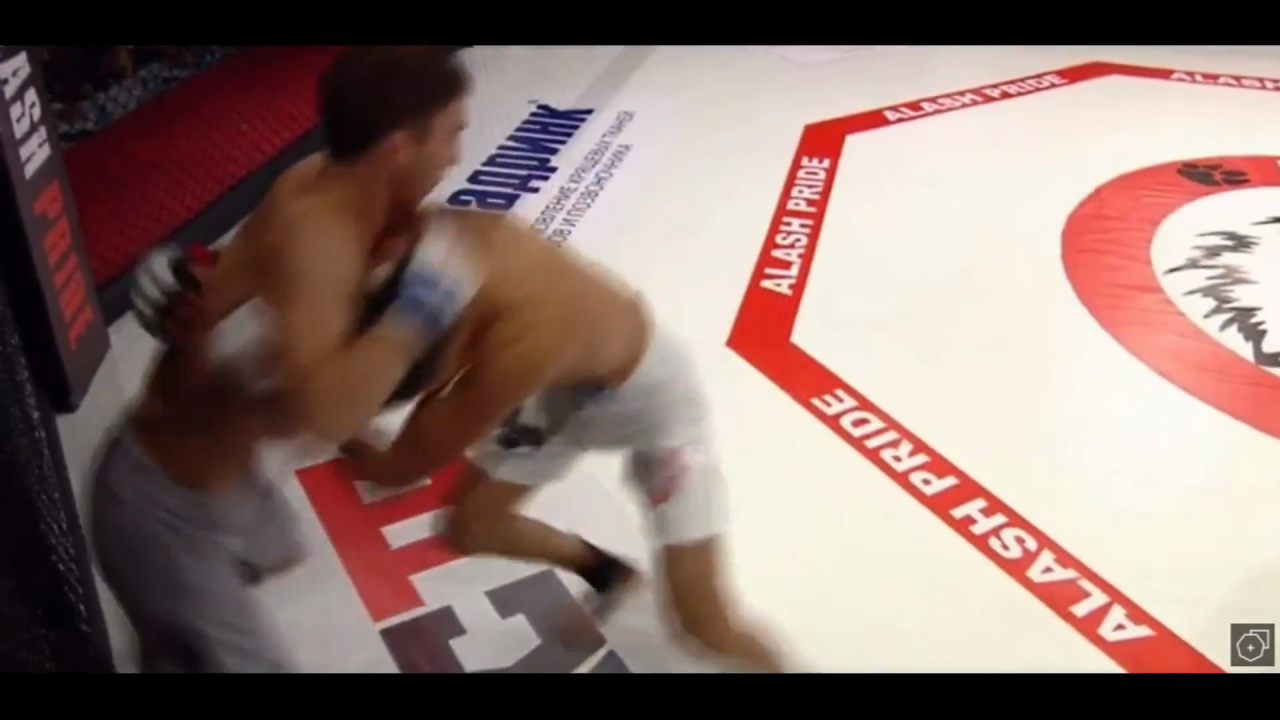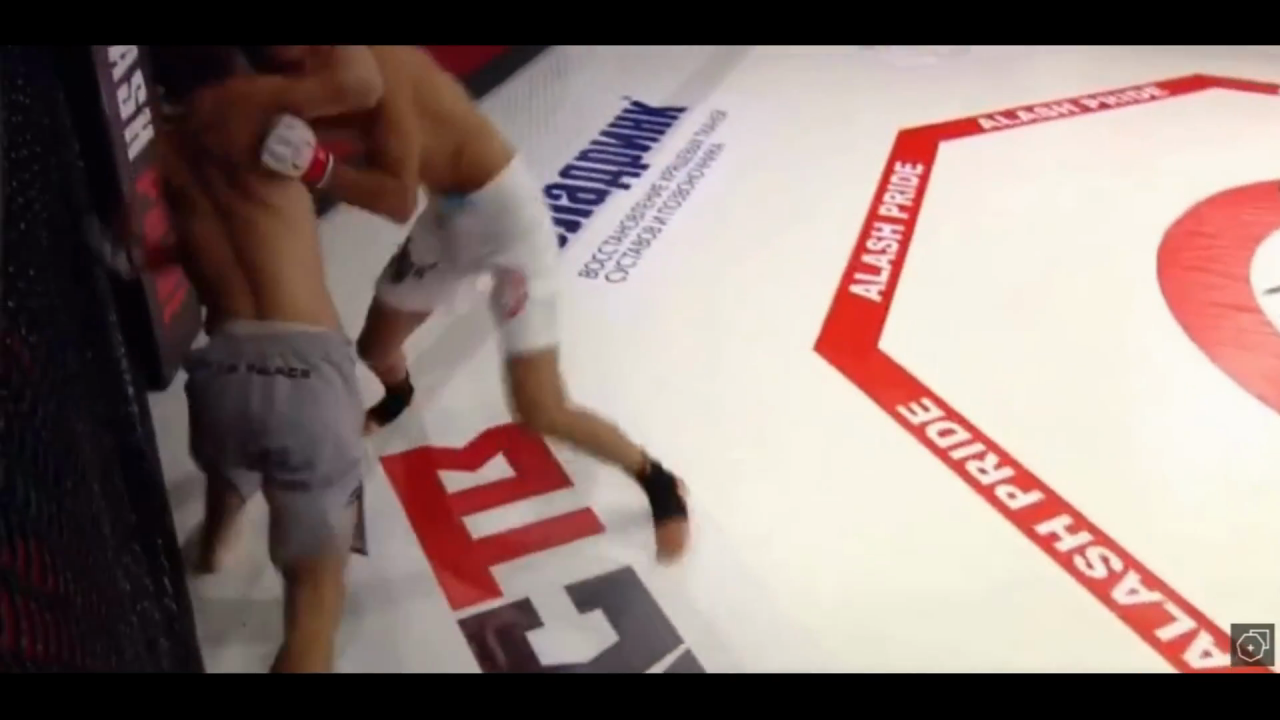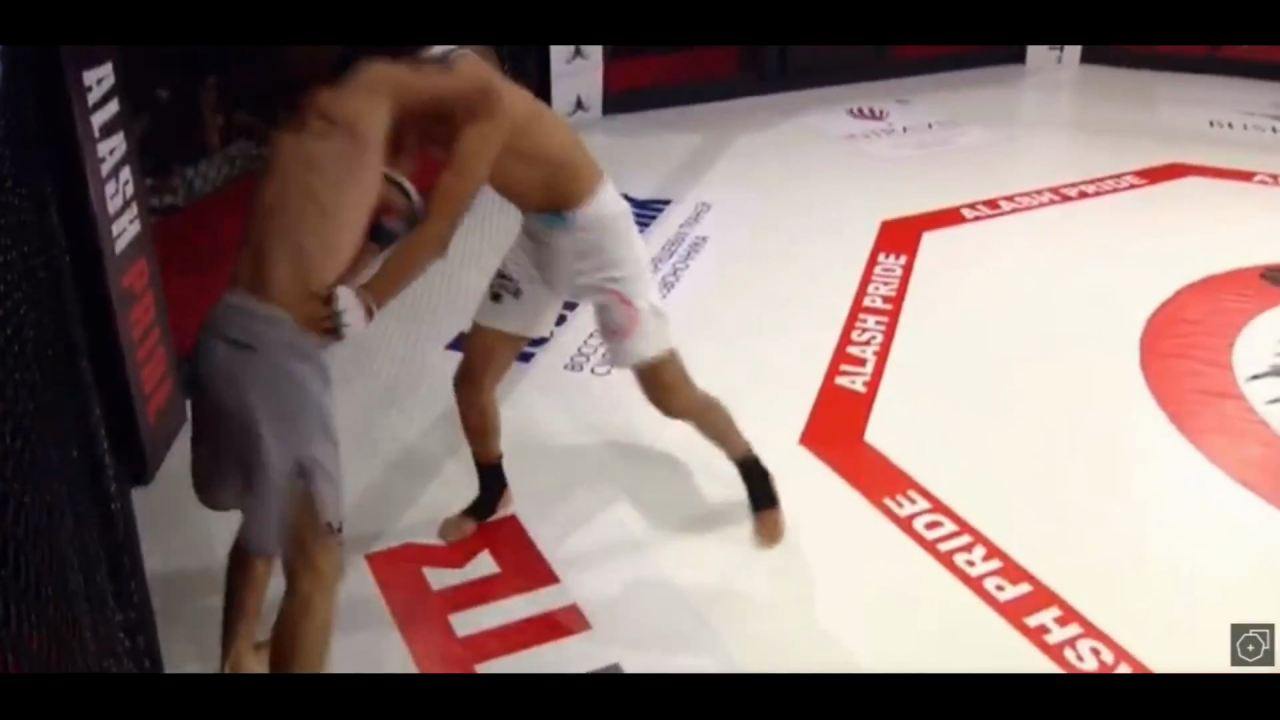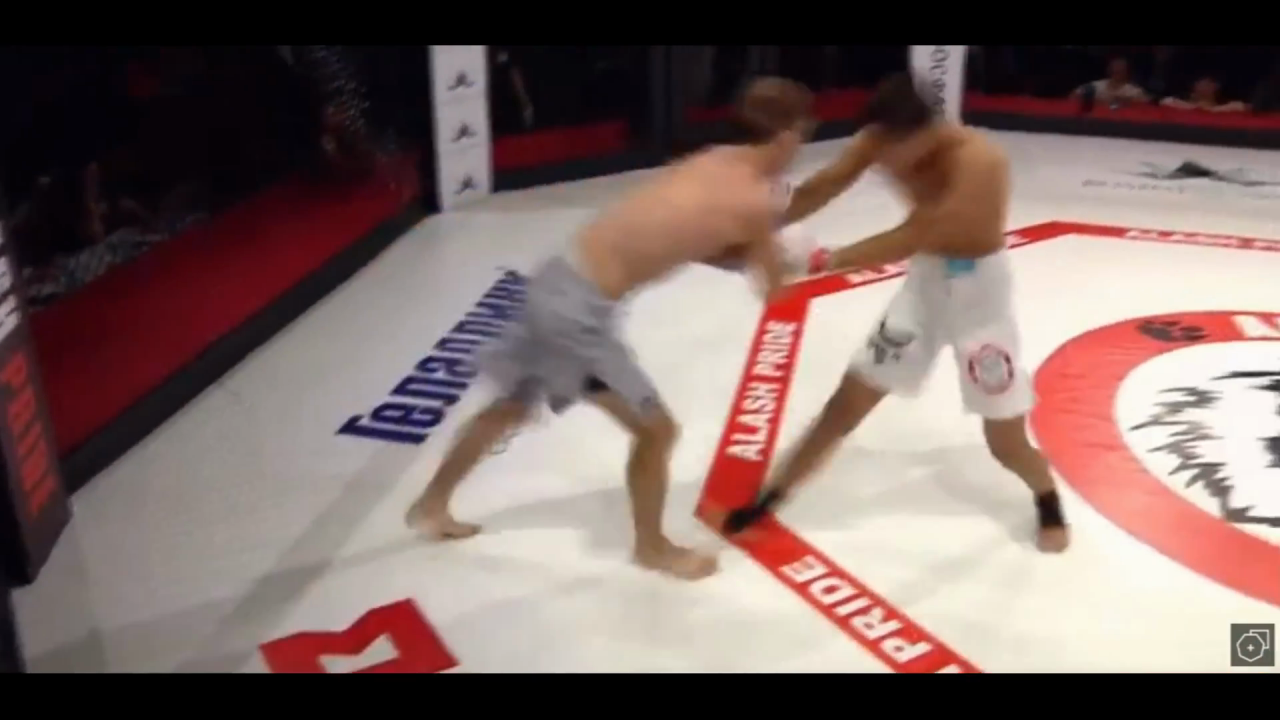
dt=1s
person 1, frame 1
left shoulder: (313, 182)
right shoulder: (309, 241)
right elbow: (320, 415)
right wrist: (420, 311)
right hip: (160, 511)
left knee: (276, 553)
person 1, frame 2
left shoulder: (175, 166)
right shoulder: (217, 112)
right elbow: (360, 84)
left hip: (226, 372)
right hip: (309, 377)
left knee: (232, 461)
right knee: (316, 600)
left ankle: (216, 541)
person 1, frame 3
left shoulder: (293, 137)
right shoulder: (367, 90)
right elbow: (474, 88)
left wrist: (367, 203)
left hip: (224, 341)
right hip: (279, 354)
left knee: (266, 522)
right knee: (317, 559)
left ankle: (238, 660)
person 1, frame 4
left shoulder: (716, 161)
right shoulder: (756, 206)
right elbow: (775, 281)
left hip: (558, 282)
right hip: (577, 313)
left knee: (513, 406)
right knee: (657, 431)
left ankle: (430, 508)
right ankle: (651, 546)
person 2, frame 1
left shoulder: (522, 339)
right shoulder: (435, 235)
left elbow: (401, 469)
left hip: (651, 399)
right hip: (567, 386)
left knee: (702, 621)
right knee: (471, 527)
right ankle: (601, 570)
person 2, frame 2
left shoulder: (380, 72)
left elbow: (399, 203)
left wrist: (320, 170)
left hip: (504, 211)
right hip: (450, 213)
left knee: (540, 413)
right knee: (375, 346)
left ankle: (659, 484)
right ankle: (401, 394)
person 2, frame 3
left shoulder: (484, 109)
left elbow: (437, 230)
left wrist: (366, 301)
left hip: (596, 232)
right hip: (541, 234)
left knee: (672, 396)
right knee: (471, 381)
left ankle: (754, 473)
right ankle: (492, 492)
person 2, frame 4
left shoulder: (975, 161)
right shoulder: (884, 139)
left elbow: (911, 239)
right elbow: (822, 187)
left wrist: (827, 259)
left hip: (980, 292)
right hip: (925, 285)
left knee: (1008, 446)
right knee: (844, 409)
left ankle: (1048, 505)
right ankle: (757, 509)
